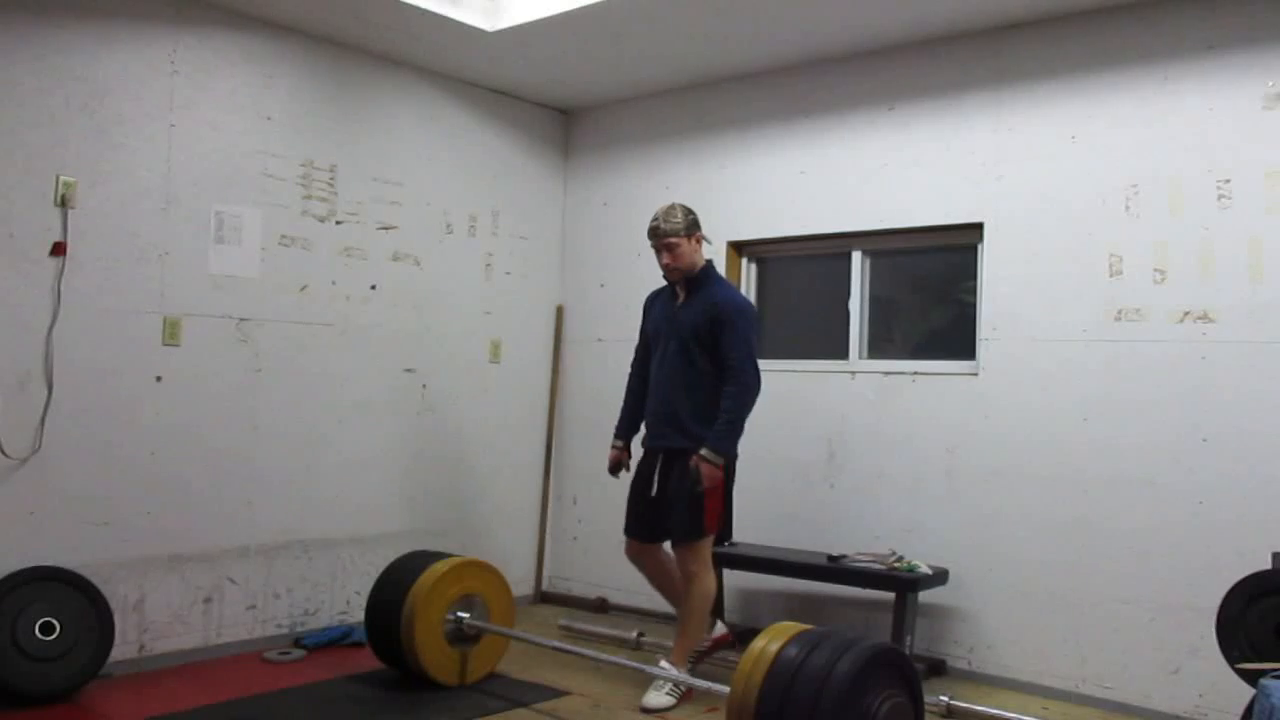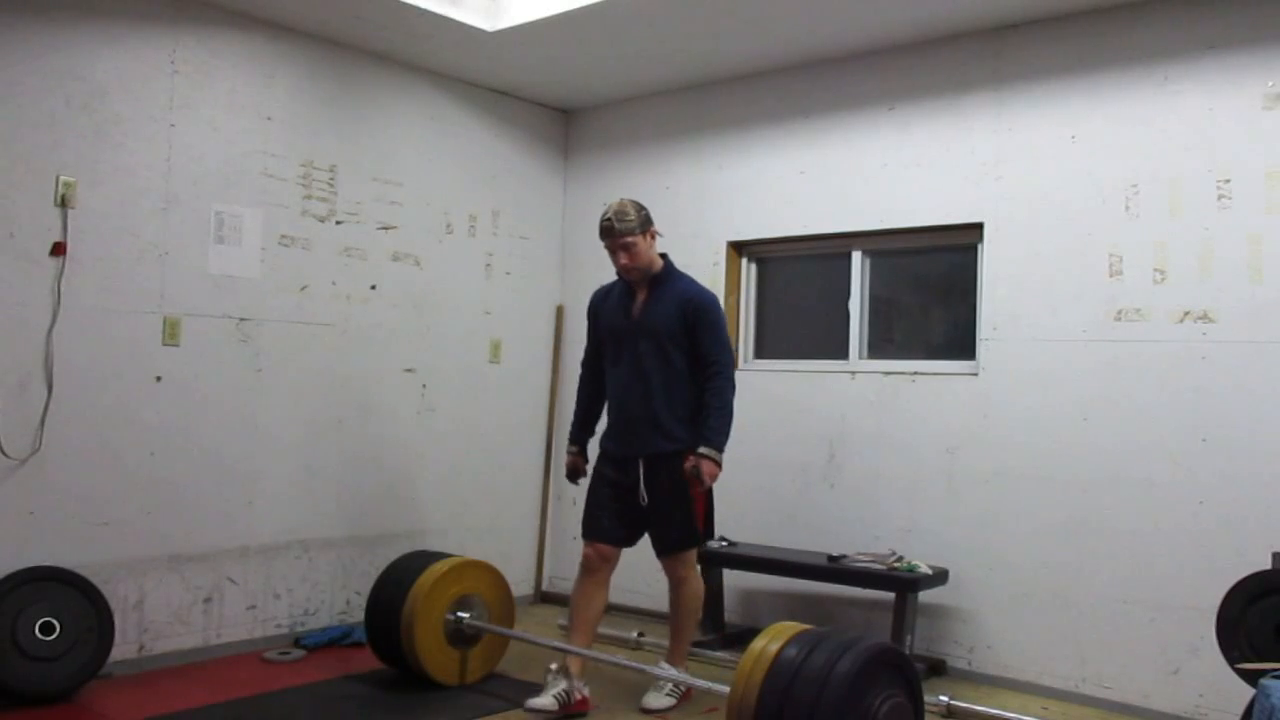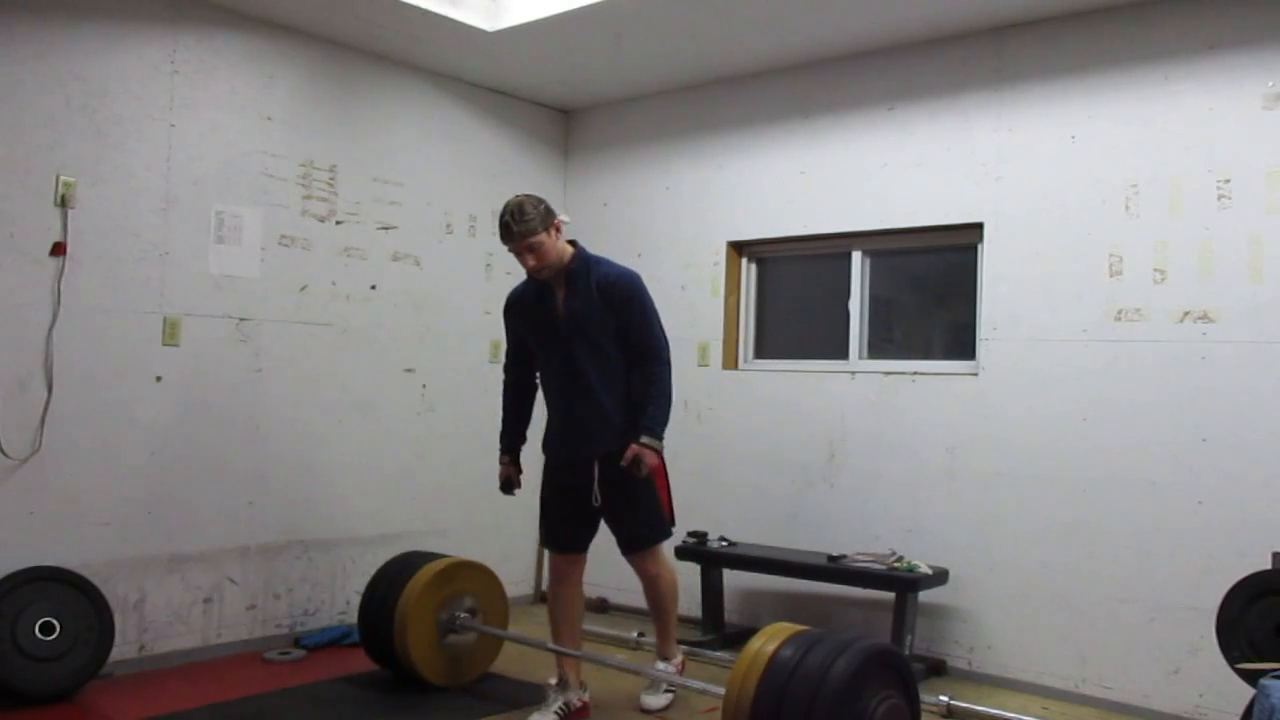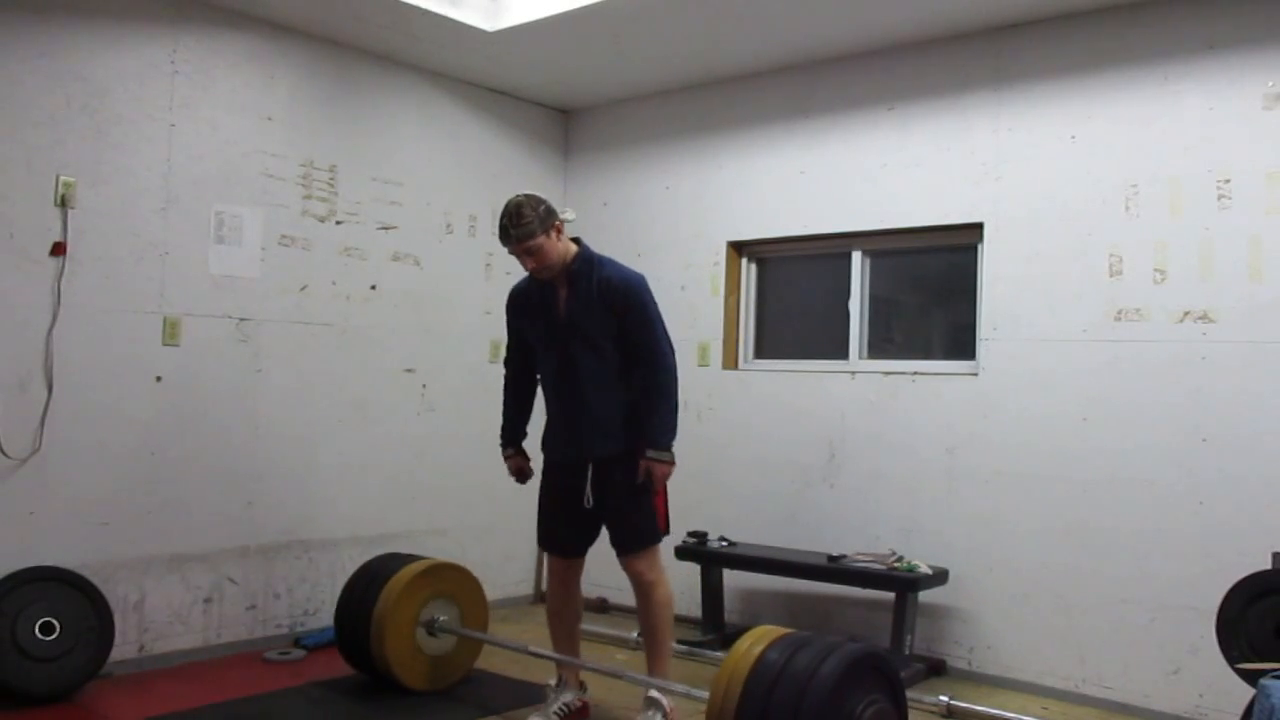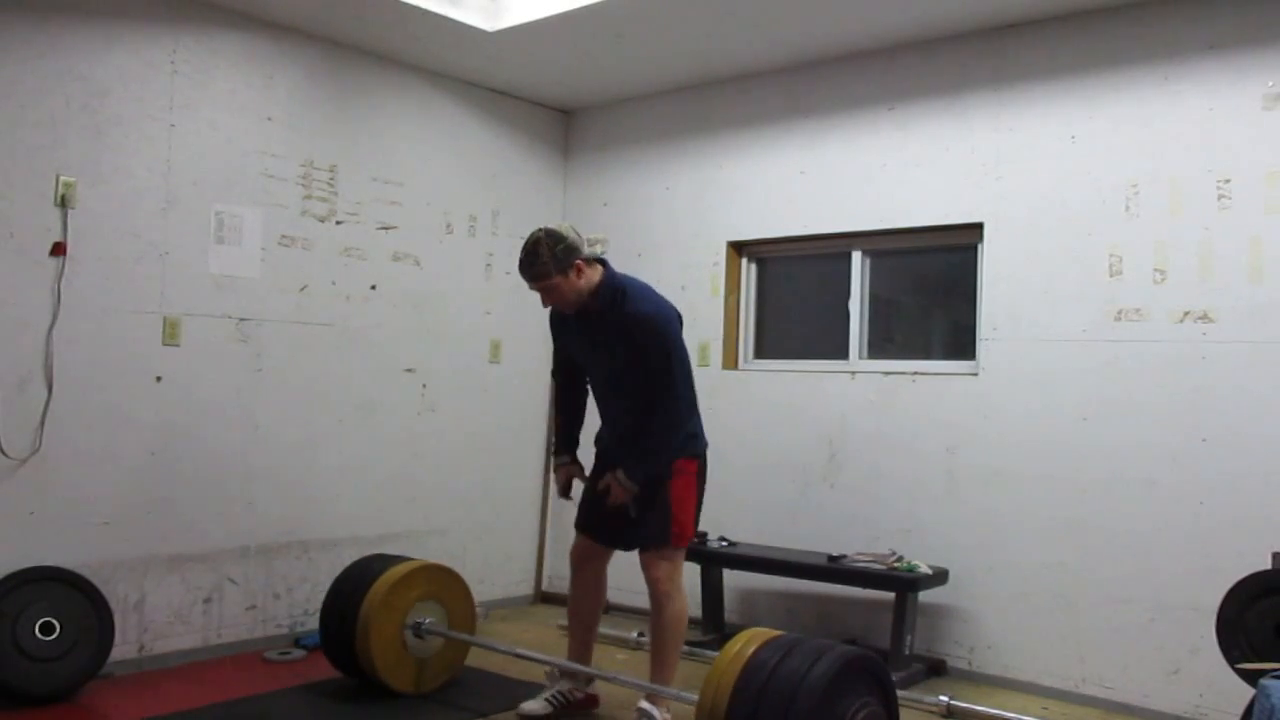
dt=0.5s
person 1, frame 1
left shoulder: (728, 303)
right shoulder: (656, 302)
left elbow: (743, 382)
left wrist: (714, 449)
right wrist: (624, 434)
left hip: (701, 454)
right hip: (659, 449)
left knee: (693, 557)
right knee: (640, 547)
left ankle: (677, 669)
right ankle: (707, 629)
person 1, frame 2
left shoulder: (693, 299)
right shoulder: (604, 301)
left elbow: (719, 376)
right elbow: (593, 375)
left wrist: (710, 447)
right wrist: (576, 441)
left hip: (674, 455)
right hip: (618, 453)
left knee: (681, 564)
right knee: (594, 559)
left ankle: (676, 672)
person 1, frame 3
left shoulder: (617, 284)
right shoulder: (521, 302)
left elbow: (654, 362)
right elbow: (519, 379)
left wrist: (649, 436)
right wrist: (509, 450)
left hip: (625, 449)
right hip: (565, 454)
left knee: (648, 558)
right knee: (563, 566)
left ankle: (668, 661)
person 1, frame 4
left shoulder: (621, 285)
right shoulder: (523, 298)
left elbow: (660, 367)
right elbow: (519, 373)
left wrist: (659, 444)
right wrist: (512, 440)
left hip: (626, 453)
right hip: (564, 454)
left knee: (643, 567)
right knee: (561, 568)
person 1, frame 5
left shoulder: (647, 312)
right shoulder: (566, 316)
left elbow: (676, 401)
right elbow: (568, 381)
left wrist: (633, 473)
right wrist: (564, 451)
left hip: (668, 455)
right hip: (615, 452)
left knee: (662, 571)
right knee: (584, 557)
